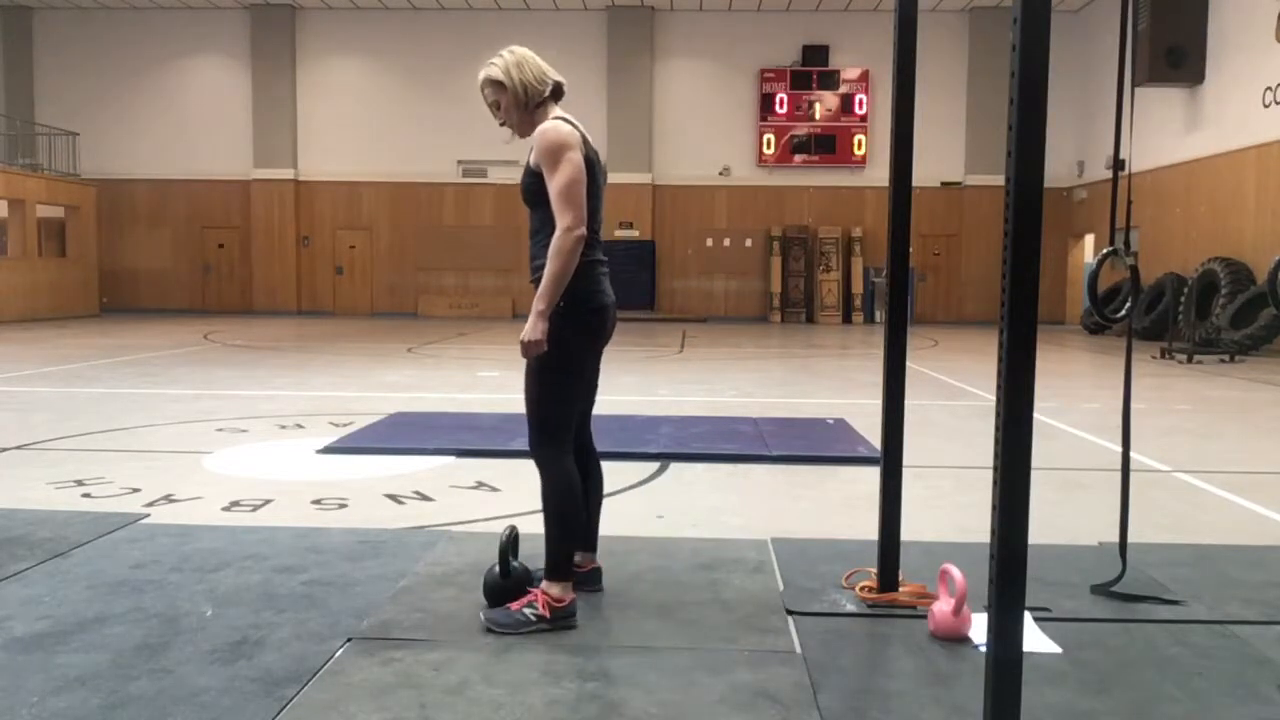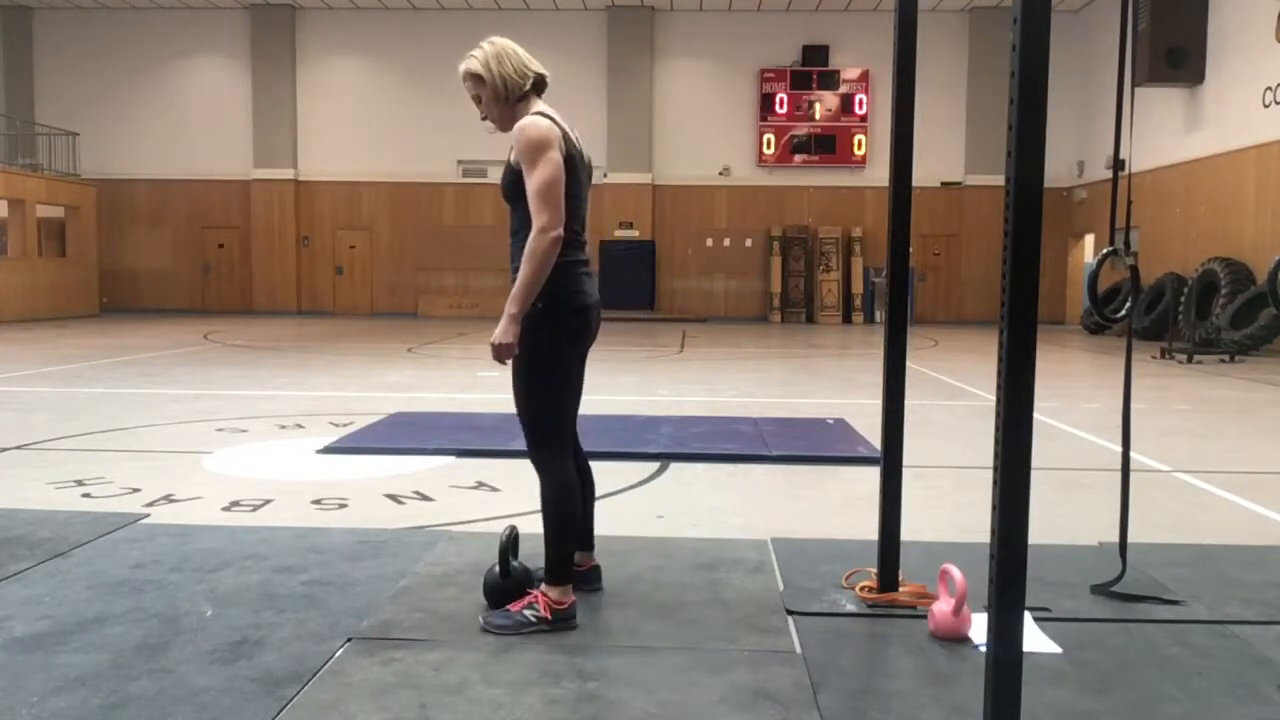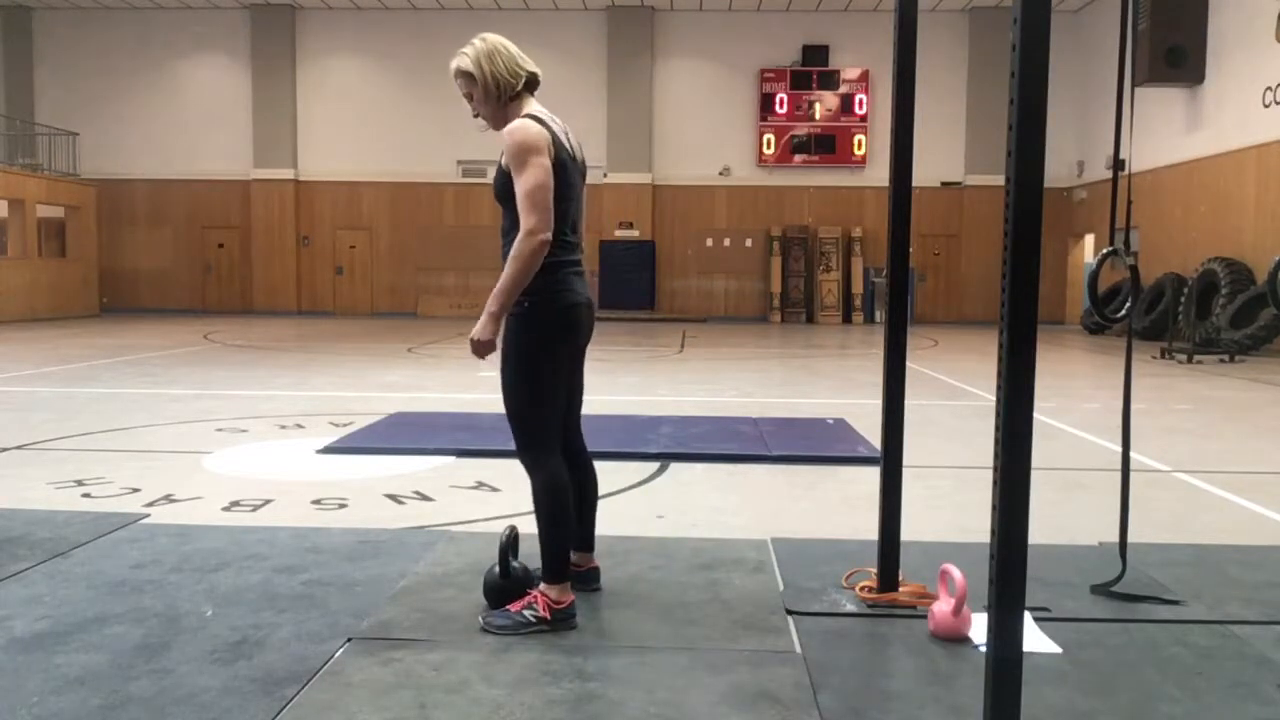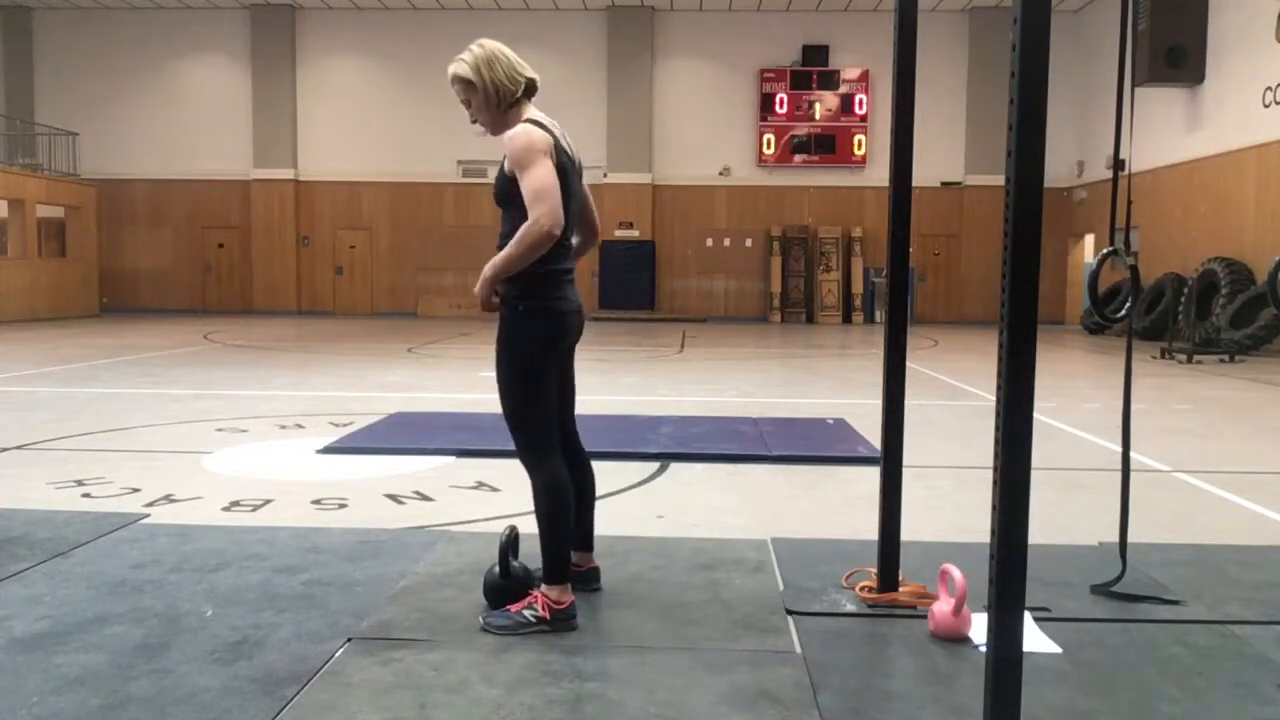
dt=0.3s
person 1, frame 1
left shoulder: (553, 133)
right shoulder: (568, 136)
left elbow: (571, 230)
left wrist: (540, 313)
left hip: (571, 306)
right hip: (587, 303)
left knee: (551, 447)
right knee: (574, 440)
left ankle: (557, 594)
right ankle: (583, 560)
person 1, frame 2
left shoulder: (533, 129)
right shoulder: (559, 130)
left elbow: (547, 231)
left wrist: (512, 316)
left hip: (552, 306)
right hip: (574, 301)
left knee: (549, 450)
right knee: (562, 443)
left ankle: (557, 596)
right ankle: (581, 560)
person 1, frame 3
left shoulder: (523, 132)
right shoulder: (556, 132)
left elbow: (535, 234)
left wrist: (491, 314)
left hip: (542, 308)
right hip: (572, 302)
left knee: (539, 449)
right knee: (566, 441)
left ankle: (555, 595)
right ankle: (581, 560)
person 1, frame 4
left shoulder: (524, 137)
right shoulder: (551, 135)
left elbow: (545, 224)
right elbow: (589, 230)
left wrist: (491, 273)
left hip: (532, 312)
right hip: (559, 305)
left knee: (539, 451)
right knee: (563, 441)
left ankle: (556, 596)
right ankle: (581, 560)
